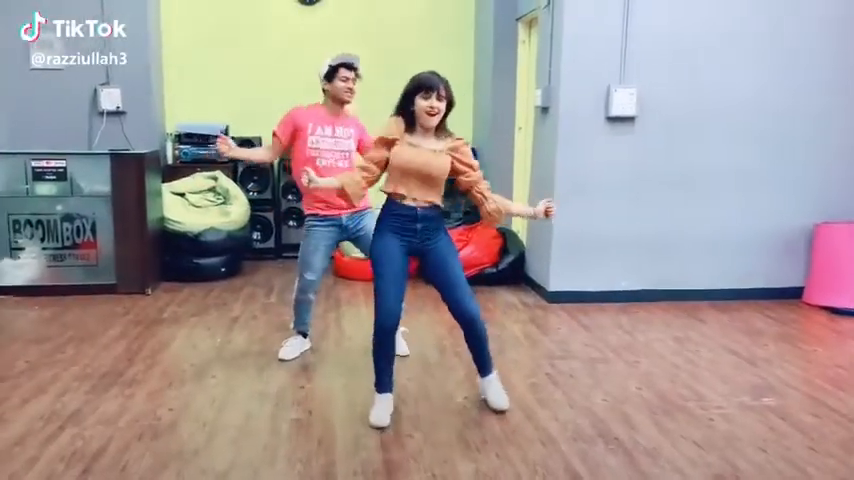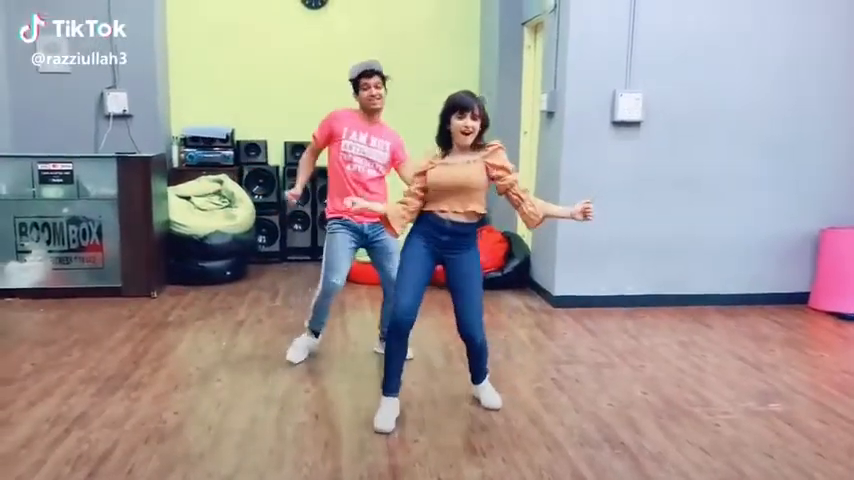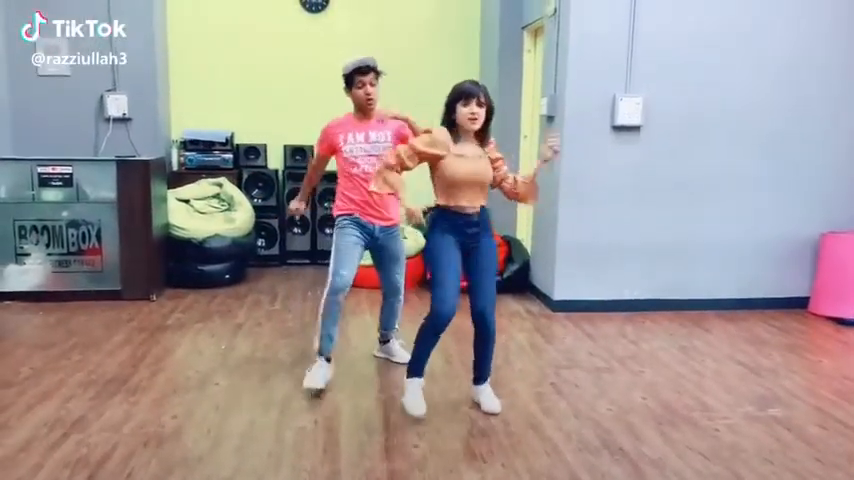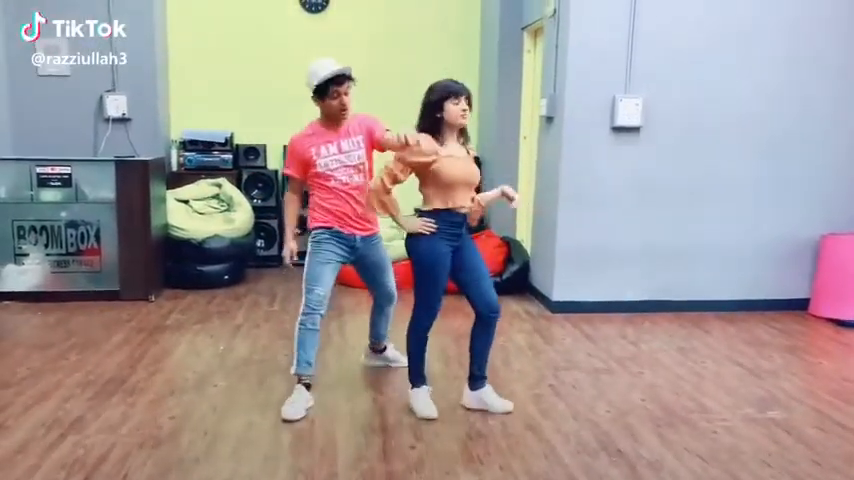
dt=0.3s
person 1, frame 1
left shoulder: (454, 146)
right shoulder: (394, 133)
left elbow: (480, 192)
right elbow: (366, 174)
left wrist: (530, 211)
right wrist: (320, 182)
left hip: (433, 229)
right hip: (392, 227)
left knee: (468, 313)
right knee: (388, 317)
left ankle: (488, 377)
right ankle: (384, 395)
person 1, frame 2
left shoulder: (491, 155)
right shoulder: (433, 161)
left elbow: (520, 198)
right elbow: (411, 204)
left wrist: (569, 212)
right wrist: (366, 203)
left hip: (464, 243)
right hip: (424, 237)
left knee: (471, 330)
right knee: (401, 316)
left ankle: (481, 382)
right ankle: (390, 398)
person 1, frame 3
left shoulder: (489, 149)
right shoulder: (438, 141)
left elbow: (515, 190)
right elbow: (390, 165)
left wrist: (541, 162)
left hip: (481, 230)
right hip: (445, 228)
left knee: (485, 313)
right knee: (443, 310)
left ankle: (481, 385)
right ankle: (413, 378)
person 1, frame 4
left shoulder: (464, 150)
right shoulder: (423, 146)
right elbow: (381, 186)
left wrist: (498, 191)
right wrist: (403, 222)
left hip: (462, 233)
right hip: (434, 233)
left knee: (489, 308)
right knee: (425, 314)
left ankle: (477, 388)
right ankle: (418, 388)
person 2, frame 1
left shoulder: (355, 125)
right shoulder: (299, 117)
right elbow: (272, 152)
right wrist: (237, 152)
left hip: (360, 213)
right hip: (321, 219)
right knee: (308, 281)
left ankle: (390, 332)
right ankle: (300, 335)
person 2, frame 2
left shoulder: (391, 138)
right shoulder: (337, 120)
left elbow: (411, 178)
right elbow: (311, 154)
right wrist: (298, 187)
left hip: (380, 223)
right hip: (343, 222)
left knee: (396, 284)
right knee: (331, 284)
left ankle: (386, 339)
right ankle: (312, 334)
person 2, frame 3
left shoulder: (395, 124)
right shoulder: (335, 129)
right elbow: (317, 166)
right wrist: (301, 199)
left hip: (388, 223)
right hip: (351, 221)
left knee: (394, 288)
right knee: (338, 284)
left ankle: (386, 342)
right ankle: (323, 359)
person 2, frame 4
left shoulder: (365, 125)
right shoulder: (302, 141)
left elbow: (396, 144)
right elbow: (293, 191)
left wrist: (408, 141)
right wrist: (290, 236)
left hip: (368, 232)
right hip: (328, 235)
left knee: (387, 294)
right knee: (314, 305)
left ankle: (378, 349)
right ankle: (303, 386)
